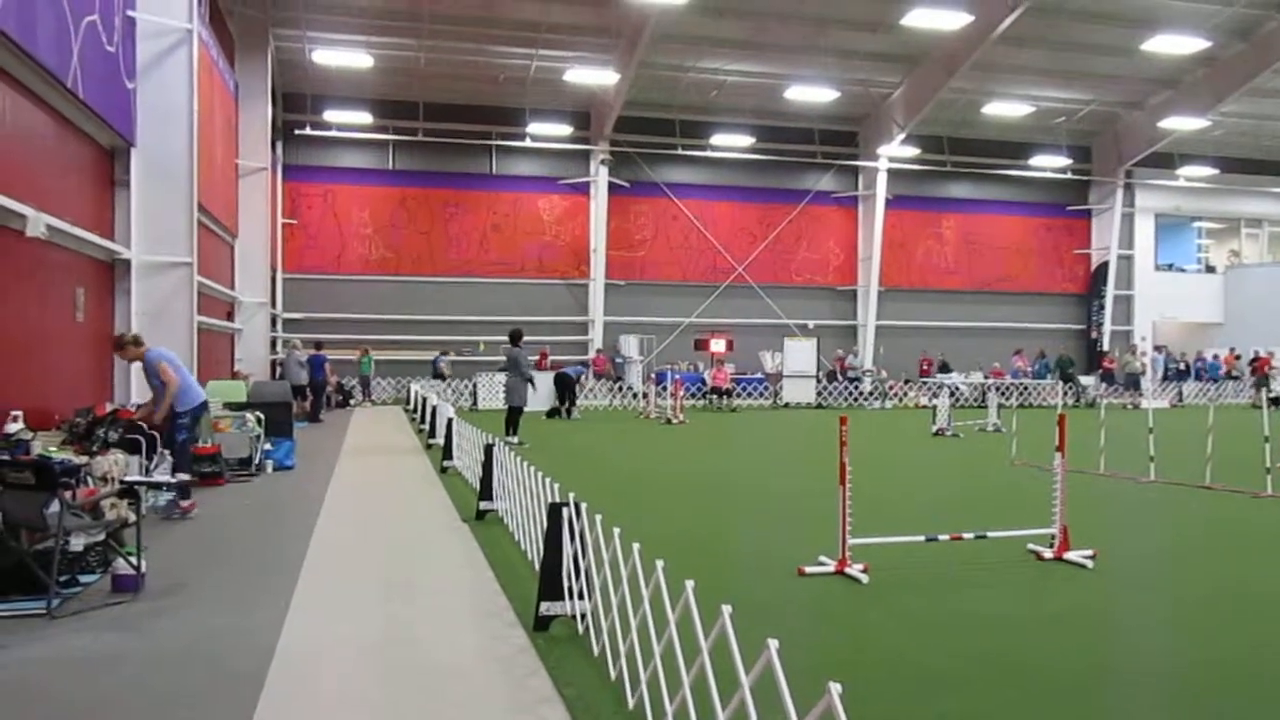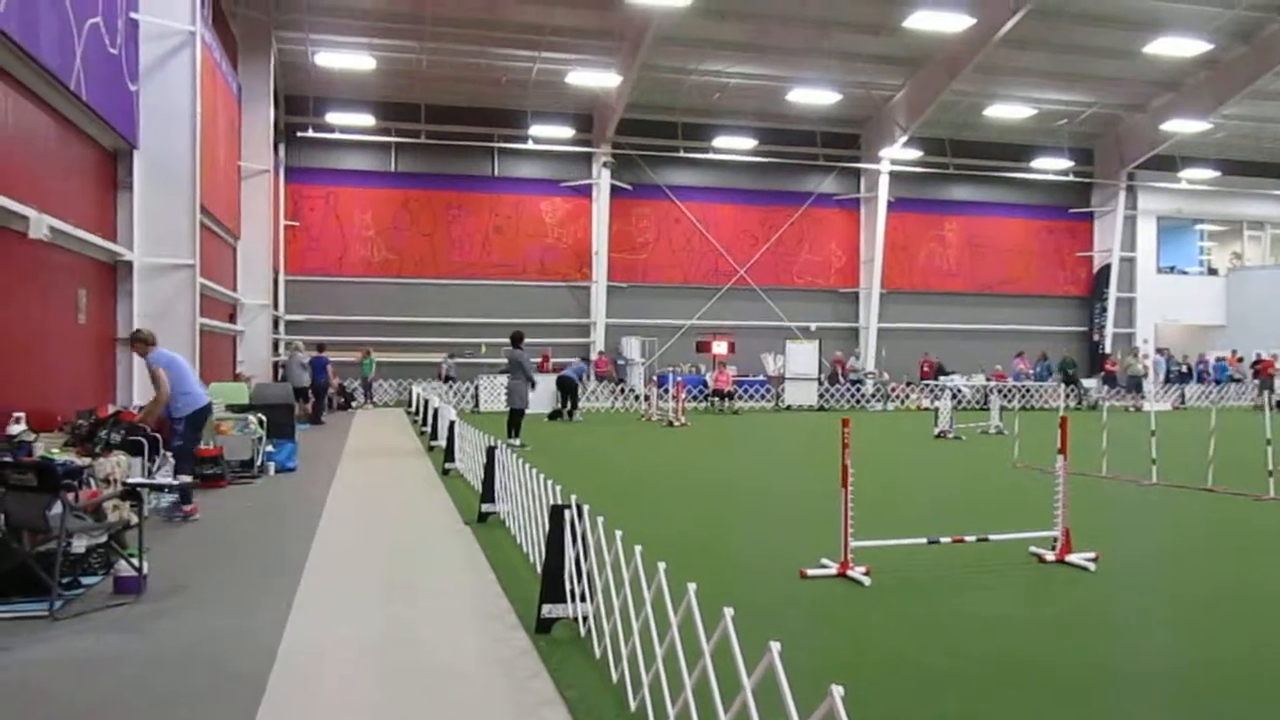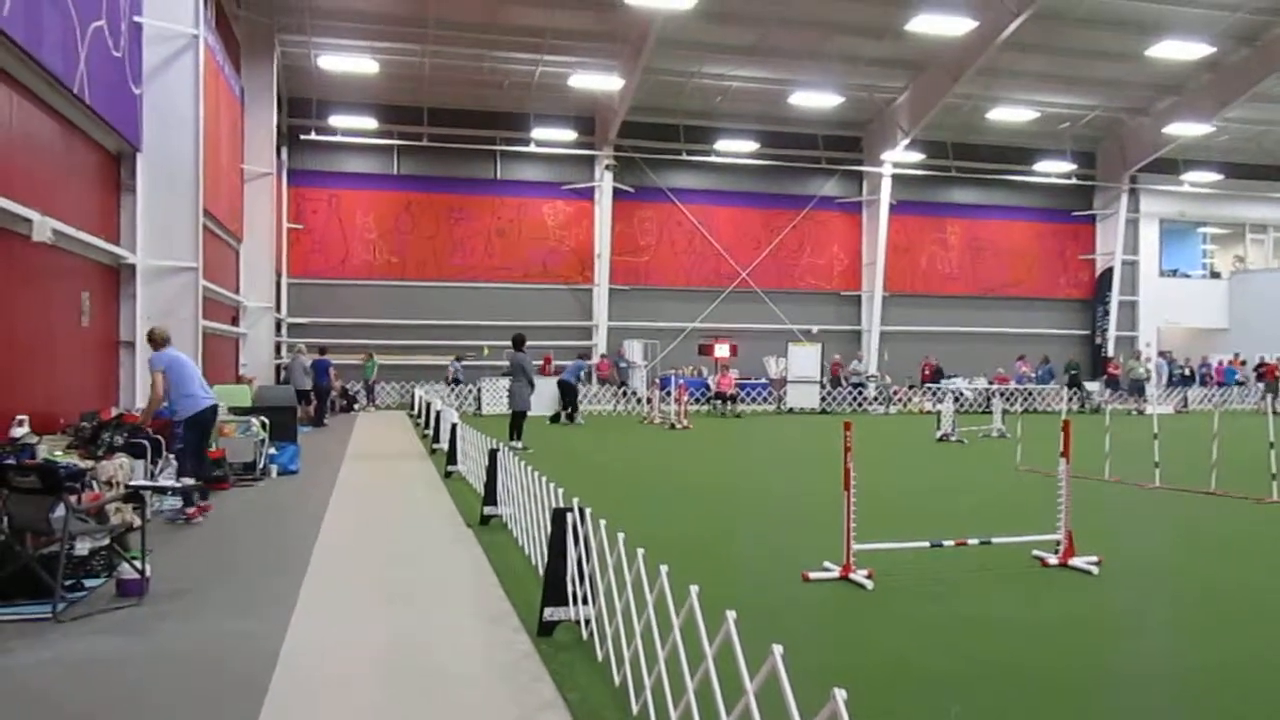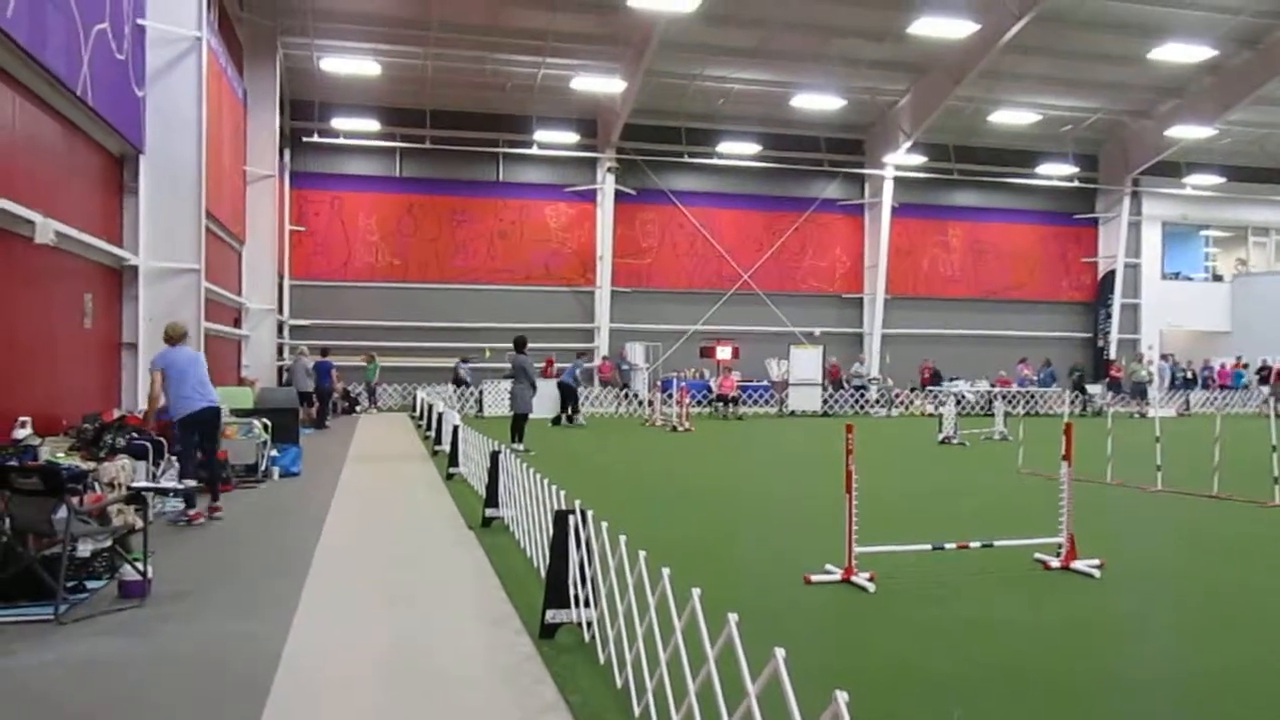
dt=0.2s
person 1, frame 1
left shoulder: (152, 356)
right shoulder: (150, 358)
left elbow: (173, 383)
right elbow: (158, 395)
left wrist: (161, 412)
right wrist: (138, 415)
left hip: (188, 405)
right hip: (193, 403)
left knee: (180, 451)
right knee: (177, 451)
left ankle: (186, 502)
right ankle: (181, 498)
person 1, frame 2
left shoulder: (153, 358)
right shoulder: (167, 354)
left elbow: (164, 391)
left wrist: (150, 416)
right wrist: (145, 412)
left hip: (187, 410)
right hip: (203, 404)
left knee: (179, 456)
right knee: (187, 453)
left ankle: (187, 507)
right ankle: (185, 501)
person 1, frame 3
left shoulder: (156, 359)
right shoulder: (179, 355)
left elbow: (157, 393)
left wrist: (146, 418)
right wrist: (152, 410)
left hip: (188, 412)
right hip: (210, 406)
left knee: (184, 459)
right knee: (200, 454)
left ankle: (190, 509)
right ankle: (204, 501)
person 1, frame 4
left shoulder: (159, 359)
right shoulder: (197, 354)
left elbow: (155, 393)
left wrist: (149, 419)
left hip: (184, 414)
right hip: (212, 408)
left knee: (187, 461)
right knee: (210, 457)
left ankle: (192, 511)
right ankle: (215, 504)
